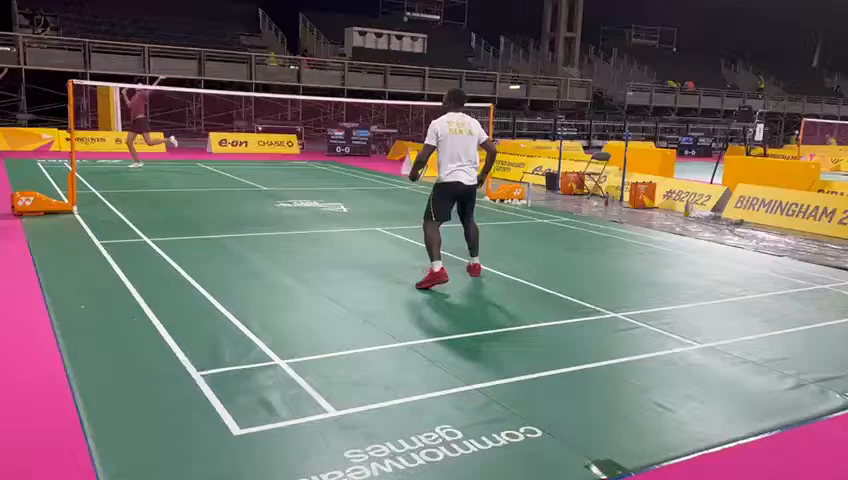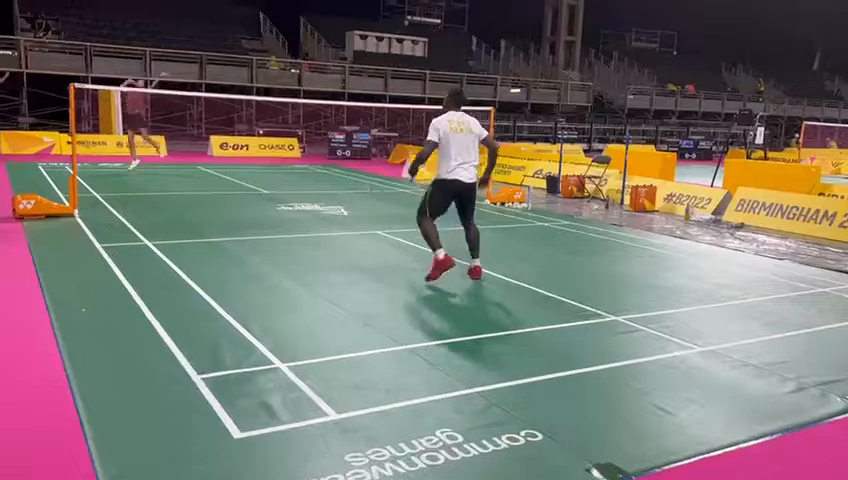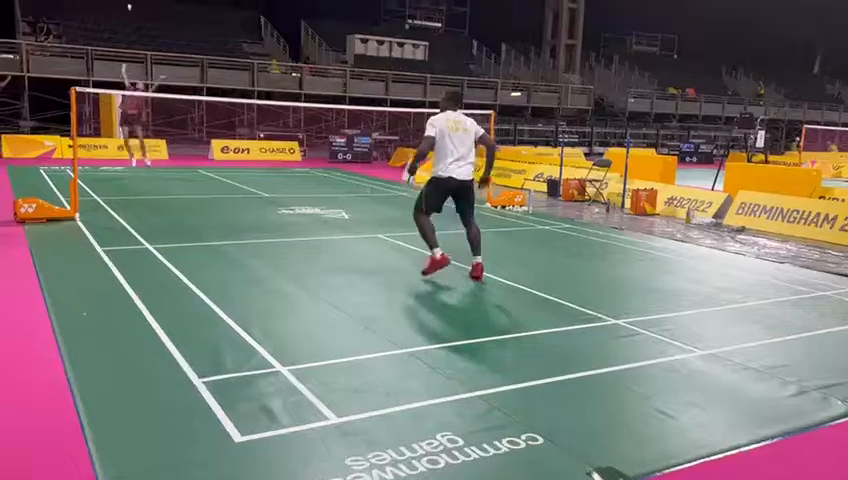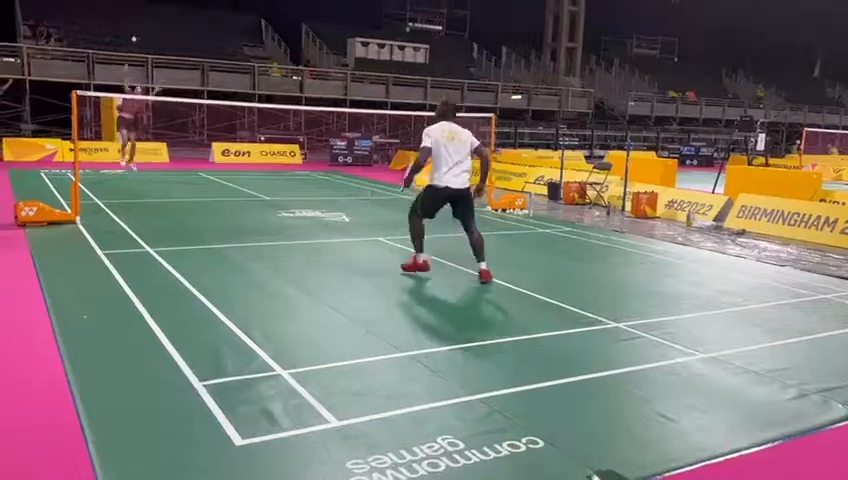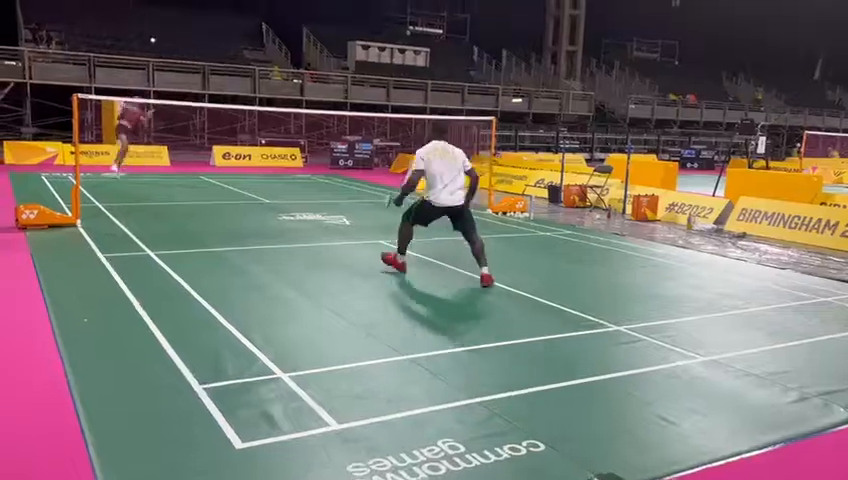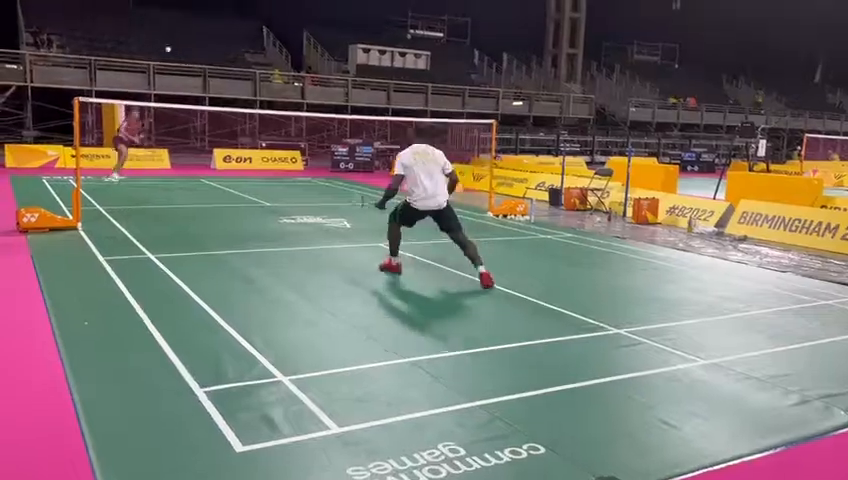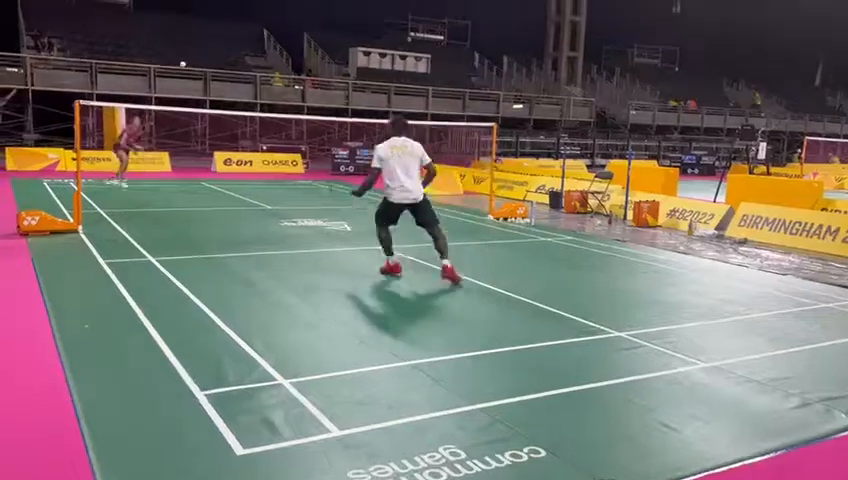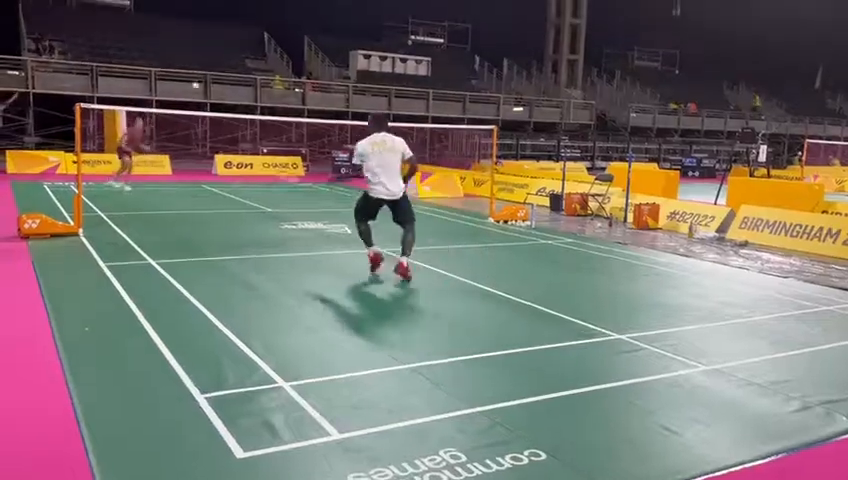
dt=0.1s
person 1, frame 1
left shoulder: (438, 124)
right shoulder: (474, 124)
left elbow: (424, 156)
right elbow: (492, 150)
left wrist: (413, 172)
right wrist: (483, 174)
left hip: (448, 182)
right hip: (470, 182)
left knee: (431, 224)
right knee: (468, 221)
left ankle: (437, 269)
right ankle: (474, 263)
person 1, frame 2
left shoulder: (439, 122)
right shoulder: (473, 122)
left elbow: (426, 152)
right elbow: (494, 147)
left wrist: (413, 167)
right wrist: (487, 174)
left hip: (447, 179)
right hip: (470, 180)
left knee: (424, 218)
right knee: (468, 222)
left ankle: (441, 257)
right ankle: (476, 265)
person 1, frame 3
left shoulder: (436, 120)
right shoulder: (470, 122)
left elbow: (424, 149)
right elbow: (491, 145)
left wrist: (412, 166)
right wrist: (487, 173)
left hip: (444, 177)
right hip: (466, 179)
left knee: (420, 213)
right knee: (469, 220)
left ankle: (437, 255)
right ankle: (478, 264)
person 1, frame 4
left shoulder: (432, 131)
right shoulder: (465, 133)
left elbow: (421, 159)
right elbow: (485, 156)
left wrist: (409, 177)
right wrist: (481, 183)
left hip: (440, 185)
right hip: (463, 187)
left knee: (415, 216)
right knee: (470, 227)
left ankle: (419, 260)
right ankle: (483, 268)
person 1, frame 5
left shoulder: (424, 152)
right shoulder: (457, 152)
left elbow: (413, 180)
right elbow: (474, 177)
left wrist: (400, 197)
right wrist: (467, 200)
left hip: (434, 201)
right hip: (458, 202)
left knee: (407, 221)
right knee: (472, 236)
left ankle: (399, 260)
right ankle: (485, 272)
person 1, frame 6
left shoulder: (404, 155)
right shoulder: (438, 153)
left elbow: (395, 185)
right elbow: (453, 179)
left wrist: (383, 201)
left hip: (417, 203)
right hip: (440, 202)
left knee: (394, 220)
right knee: (460, 237)
left ankle: (394, 262)
right ankle: (482, 272)
person 1, frame 7
left shoulder: (381, 148)
right shoulder: (417, 147)
left elbow: (372, 177)
right elbow: (432, 172)
left wrist: (360, 191)
left hip: (394, 197)
right hip: (417, 196)
left knee: (381, 224)
right knee: (435, 229)
left ankle: (391, 263)
right ankle: (446, 265)
person 1, frame 8
left shoulder: (362, 144)
right shoulder: (399, 142)
right elbow: (414, 166)
right wrist: (403, 181)
left hip: (374, 192)
right hip: (397, 192)
left knee: (360, 219)
right knee: (409, 226)
left ankle: (373, 252)
right ankle: (404, 262)
